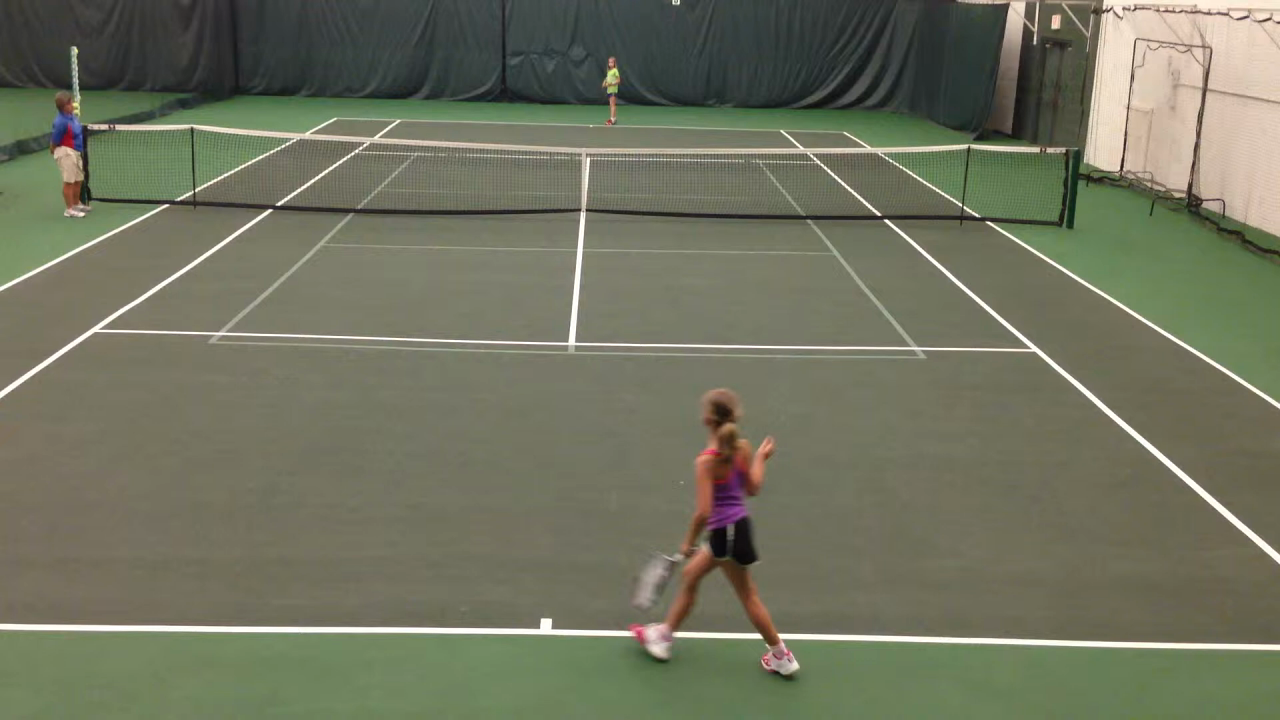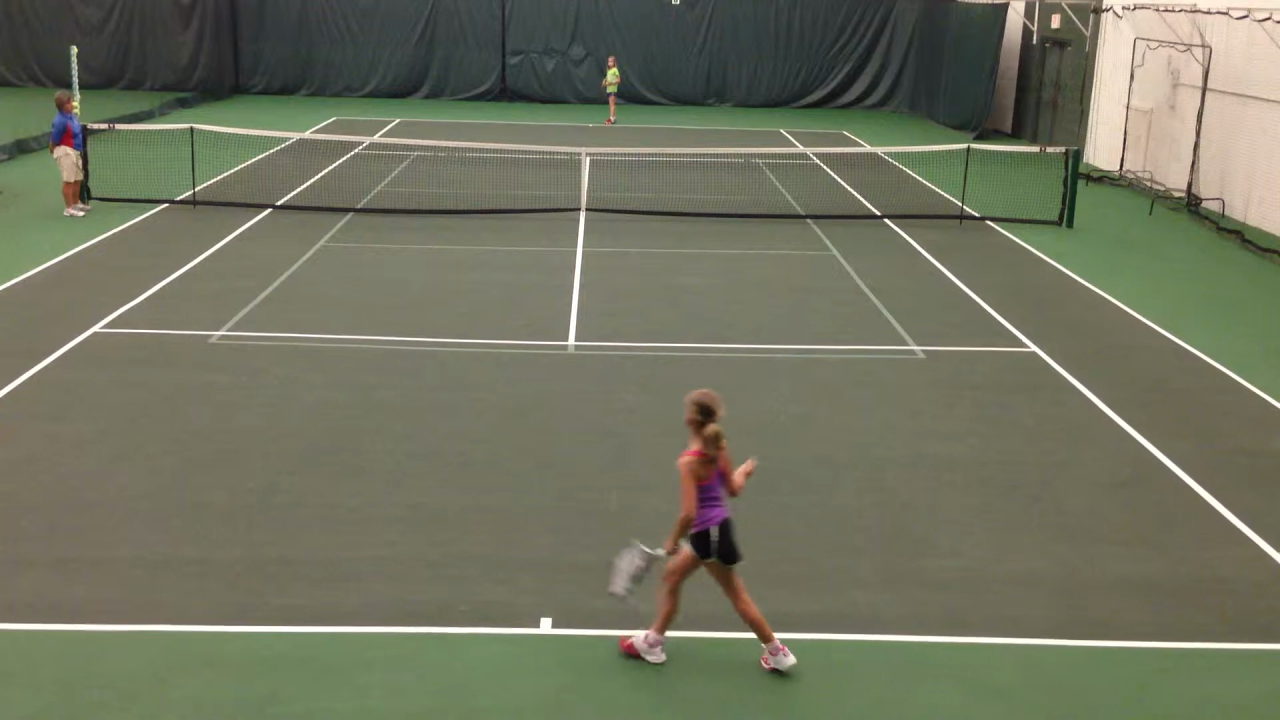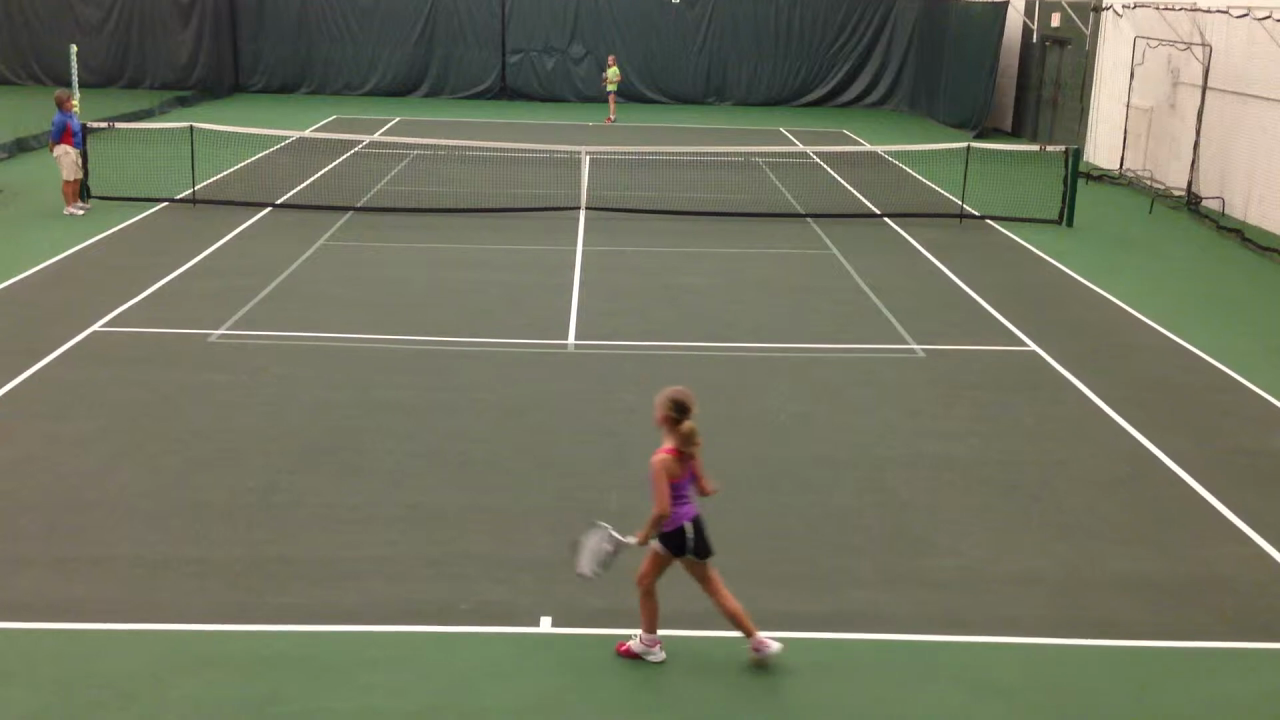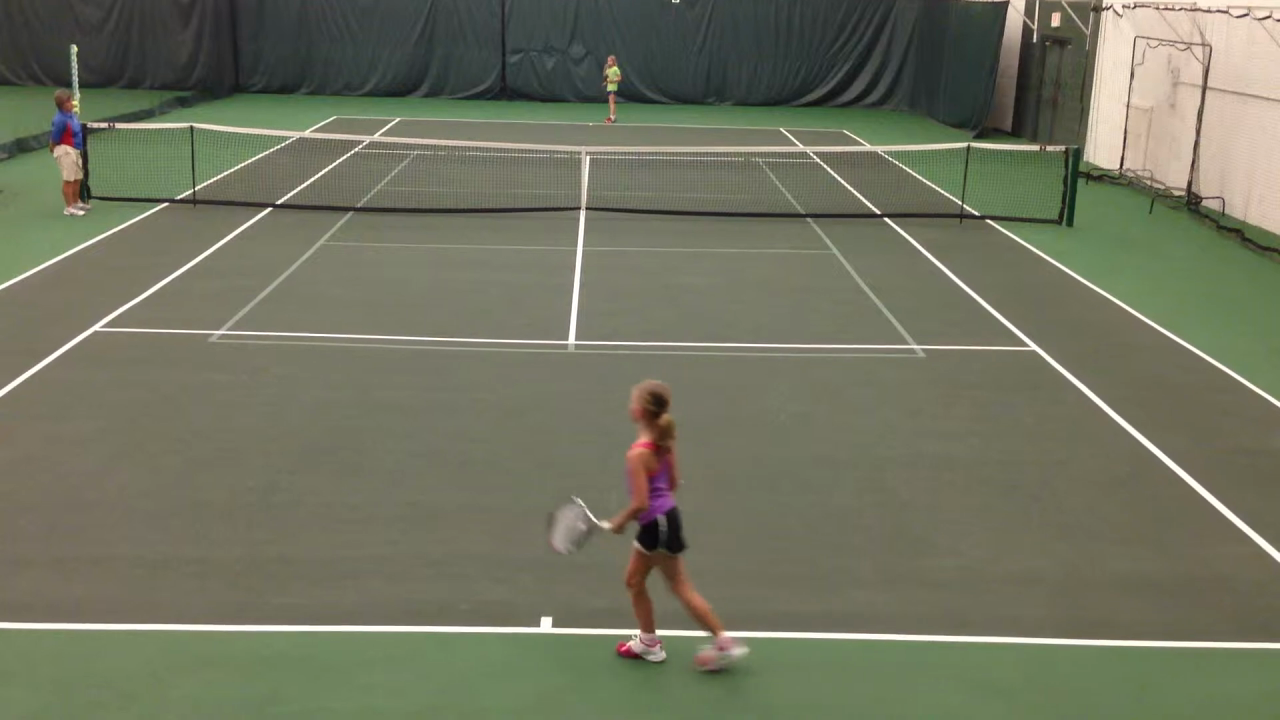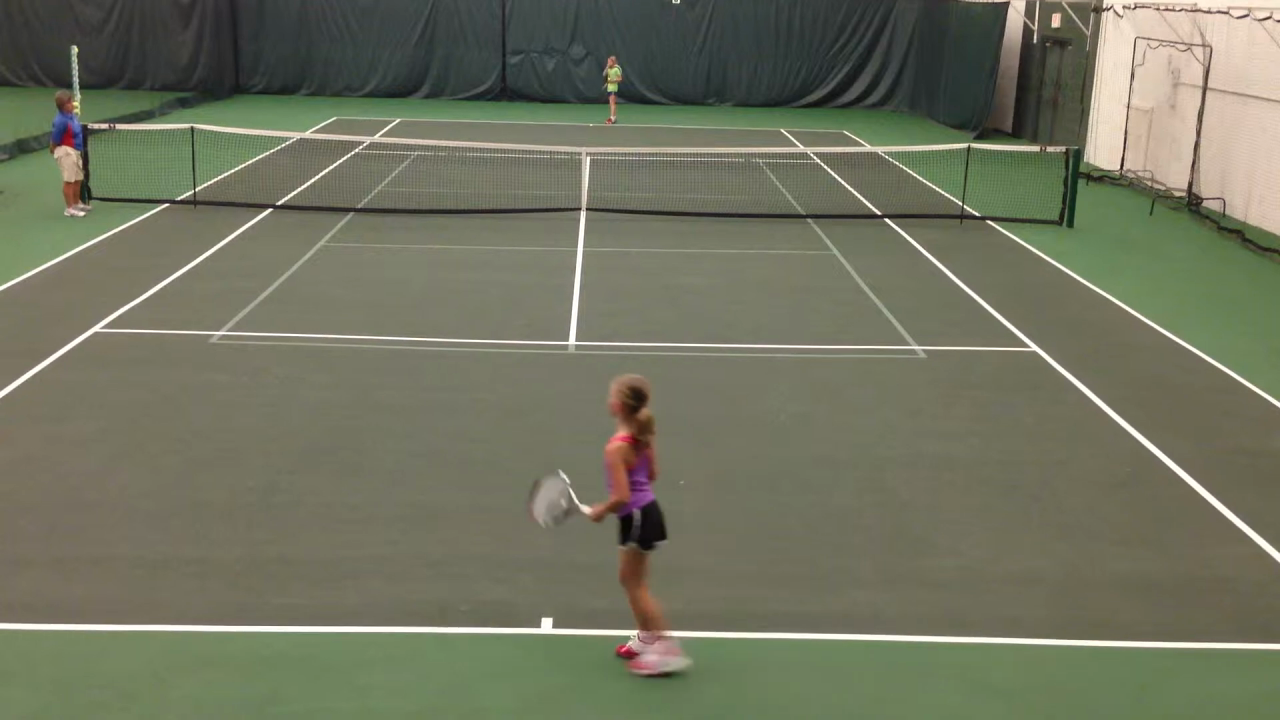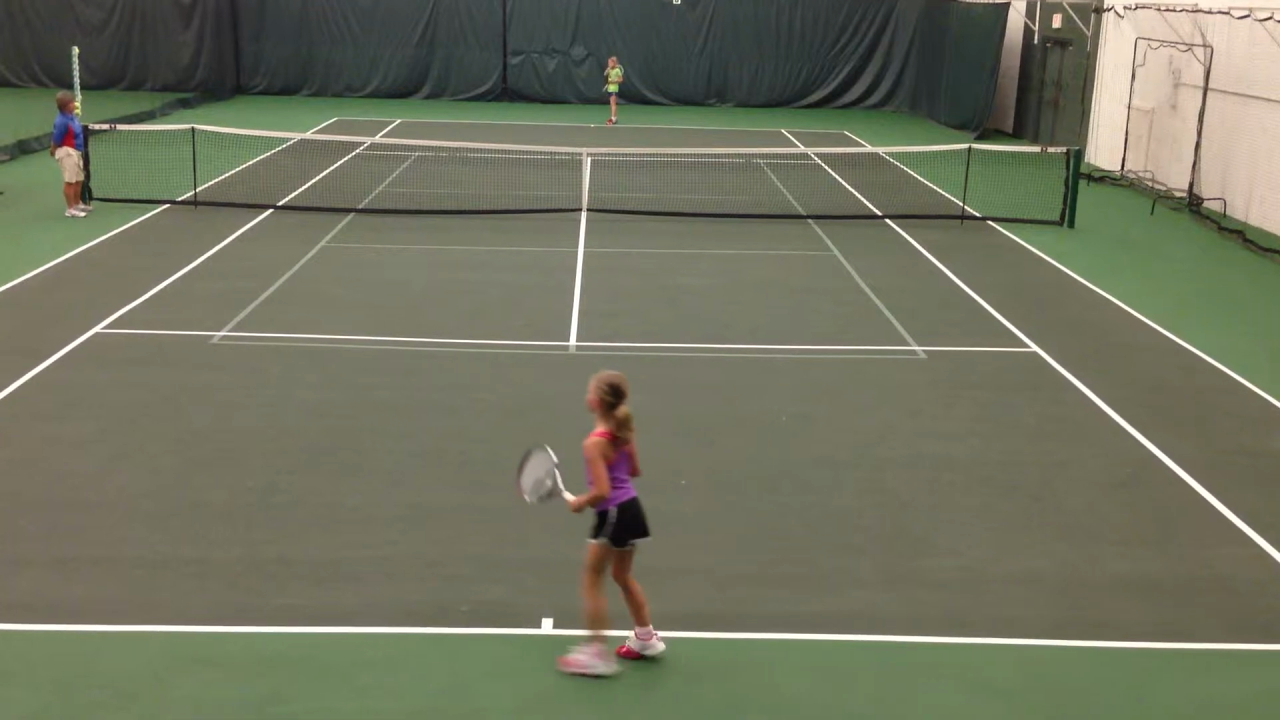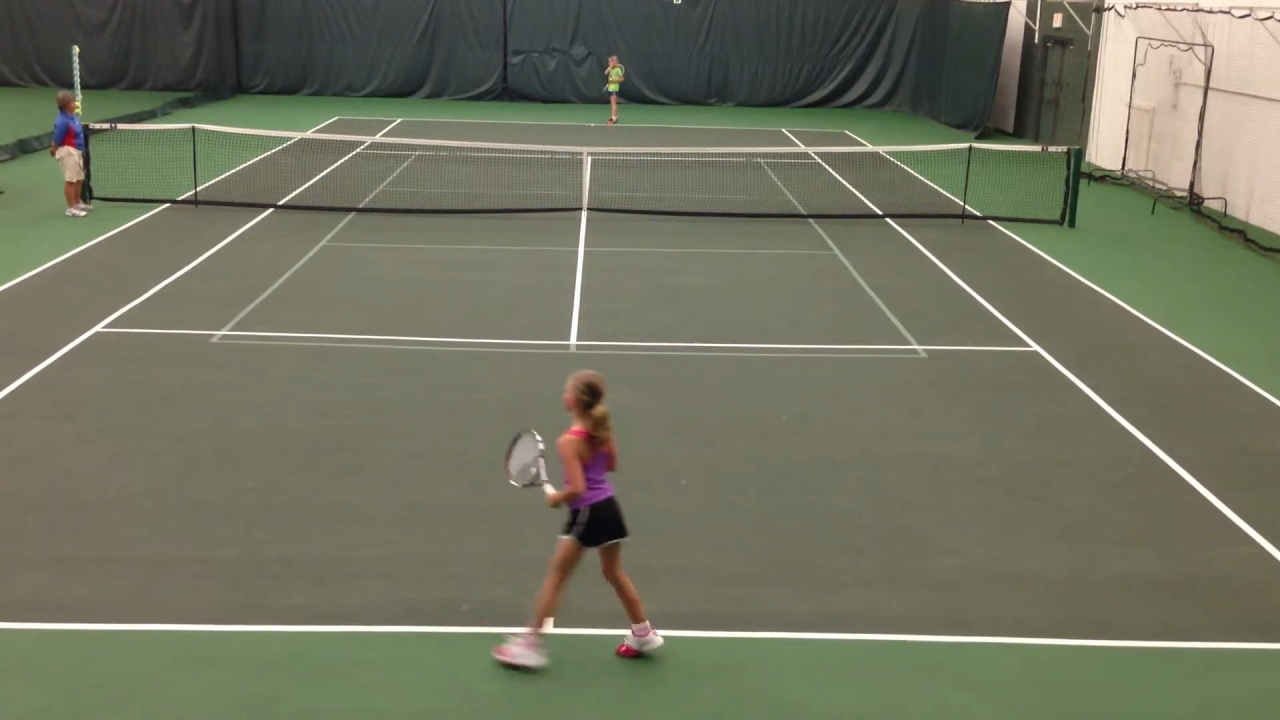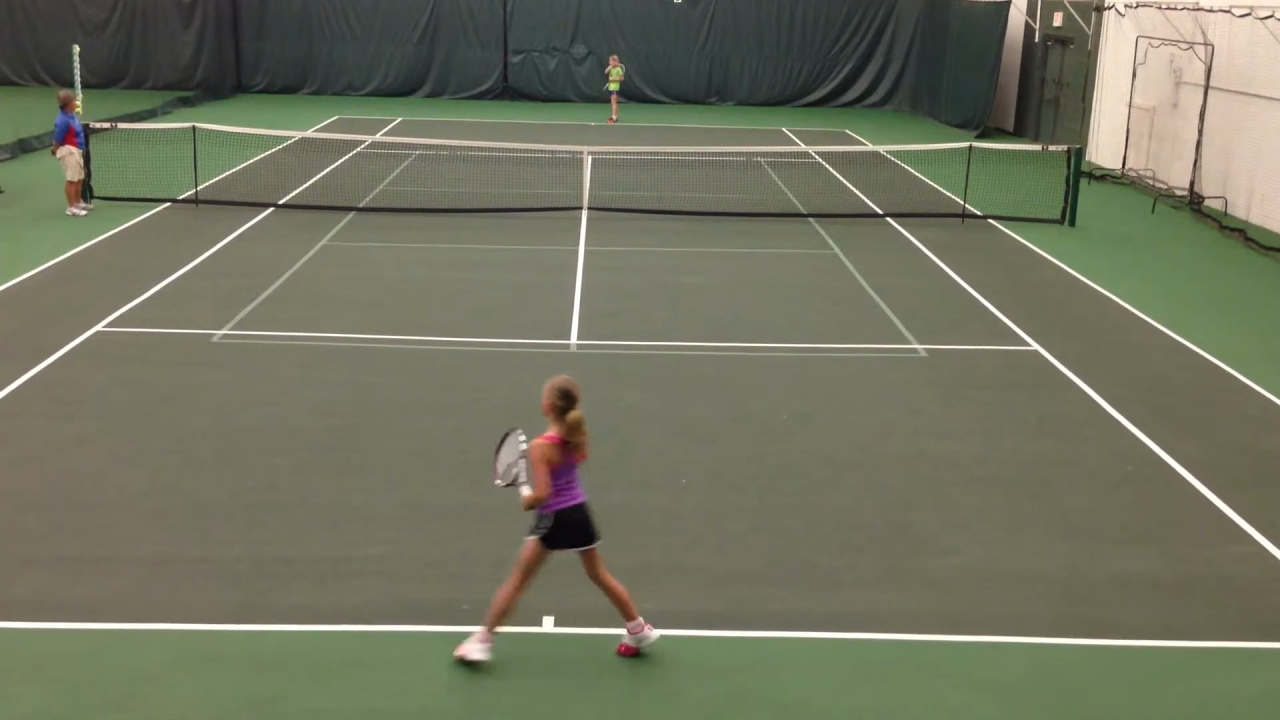
dt=0.1s
person 1, frame 1
left shoulder: (705, 462)
right shoulder: (742, 448)
left elbow: (703, 513)
right elbow: (753, 488)
left wrist: (688, 542)
right wrist: (762, 458)
left hip: (727, 533)
right hip: (736, 526)
left knee: (747, 596)
right knee: (691, 578)
left ankle: (781, 656)
right ankle: (662, 635)
person 1, frame 2
left shoulder: (688, 462)
right shoulder: (720, 450)
left elbow: (688, 513)
right elbow: (733, 490)
left wrist: (673, 541)
right wrist: (742, 472)
left hip: (709, 534)
right hip: (713, 530)
left knee: (737, 595)
right knee: (671, 578)
left ankle: (776, 652)
right ankle: (652, 642)
person 1, frame 3
left shoulder: (661, 461)
right shoulder: (688, 449)
left elbow: (662, 510)
right elbow: (701, 489)
left wrist: (646, 533)
right wrist: (709, 488)
left hip: (682, 532)
right hip: (678, 529)
left knee: (715, 591)
right knee: (644, 581)
left ankle: (759, 643)
right ankle: (648, 644)
person 1, frame 4
left shoulder: (637, 454)
right shoulder: (664, 443)
left elbow: (640, 504)
left wrist: (619, 522)
left hip: (658, 524)
right hip: (661, 520)
left knee: (680, 588)
right knee: (633, 581)
left ankle: (724, 644)
right ankle: (648, 642)
person 1, frame 5
left shoulder: (615, 448)
right shoulder: (643, 437)
left elbow: (622, 497)
left wrist: (599, 511)
left hip: (636, 519)
right hip: (649, 513)
left knee: (633, 585)
right knee: (634, 582)
left ankle: (662, 651)
right ankle: (647, 640)
person 1, frame 6
left shoulder: (594, 443)
right shoulder: (624, 433)
left elbow: (602, 492)
left wrist: (579, 502)
left hip: (613, 515)
right hip: (630, 508)
left knee: (590, 582)
right knee: (623, 577)
left ankle: (597, 653)
right ankle: (646, 638)
person 1, frame 7
left shoulder: (569, 441)
right shoulder: (603, 432)
left elbow: (576, 490)
left wrist: (555, 498)
left hip: (586, 515)
right hip: (609, 509)
left knee: (555, 580)
right knee: (615, 574)
left ankle: (530, 645)
right ankle: (643, 634)
person 1, frame 8
left shoulder: (540, 446)
right shoulder: (577, 437)
left elbow: (542, 495)
left wrist: (527, 500)
left hip: (554, 520)
right hip: (579, 514)
left knee: (517, 581)
right knee: (599, 576)
left ankle: (480, 643)
right ankle: (639, 630)
